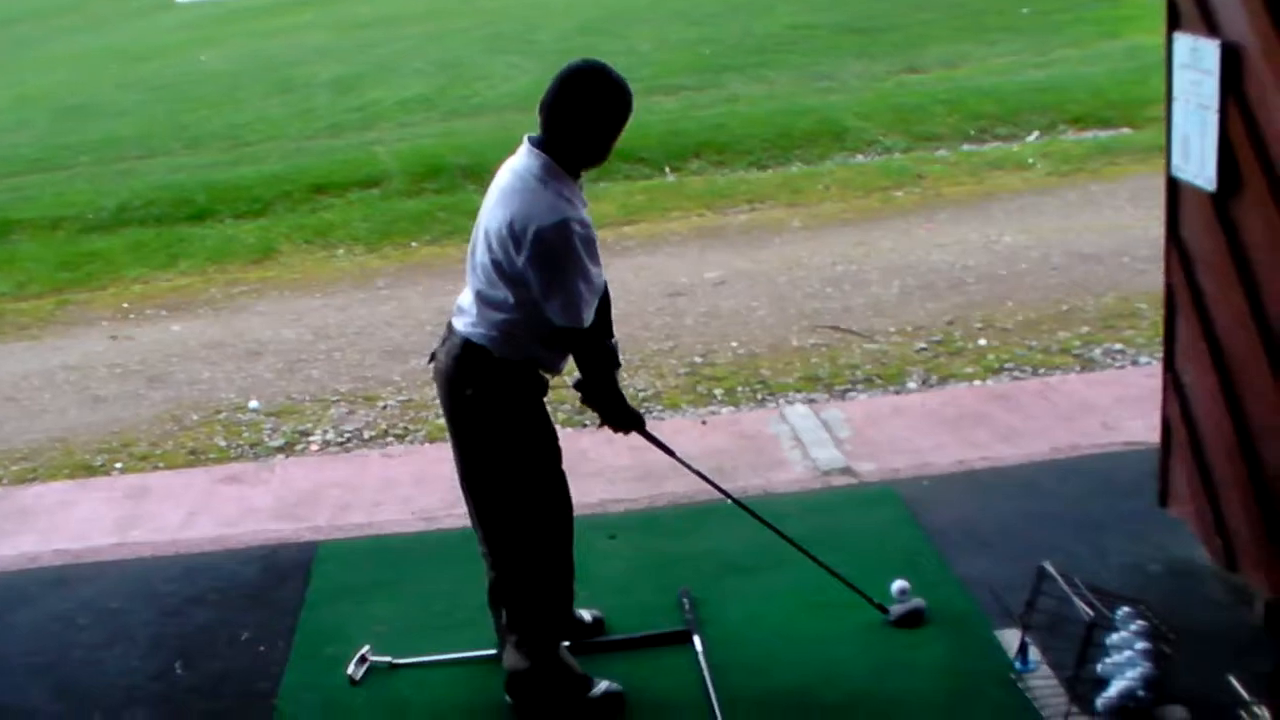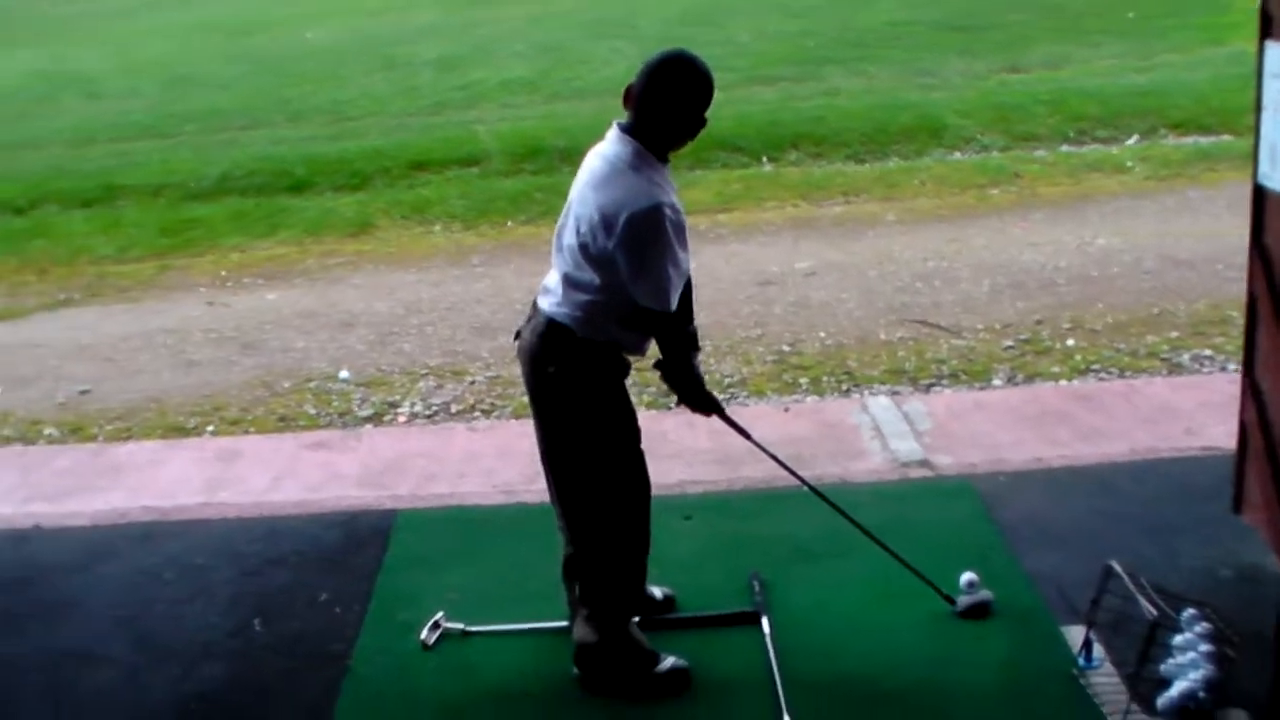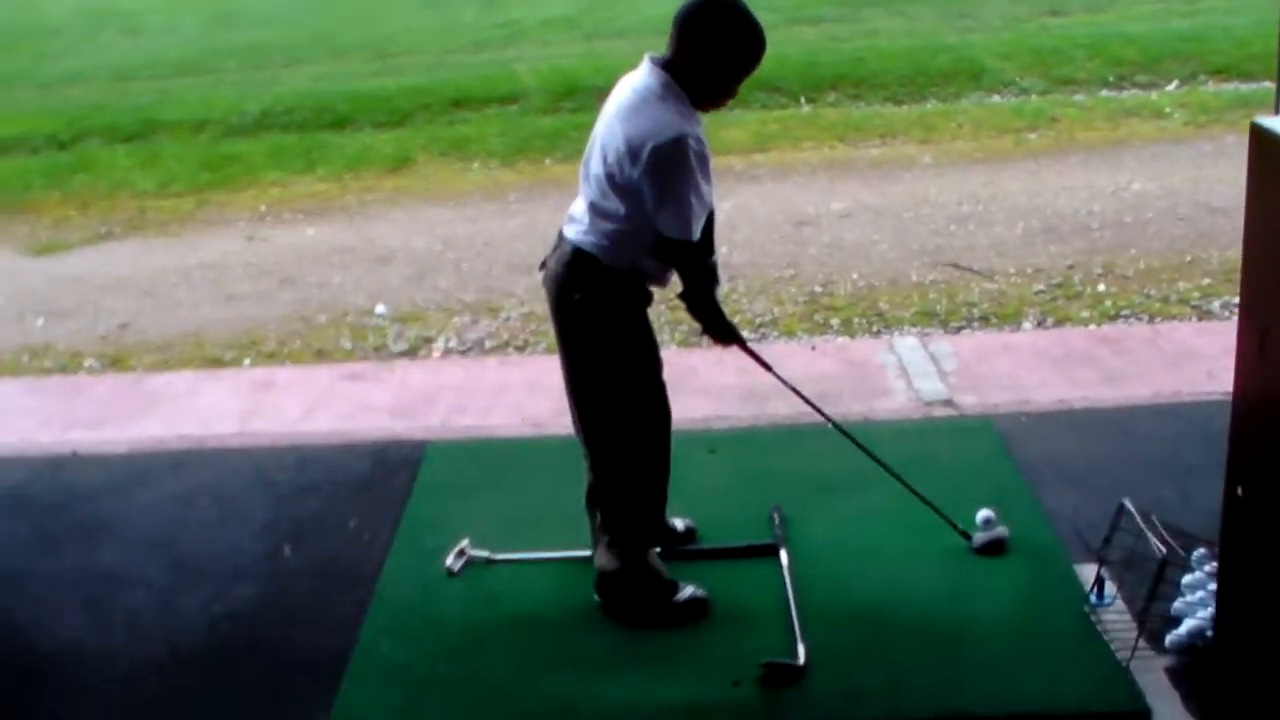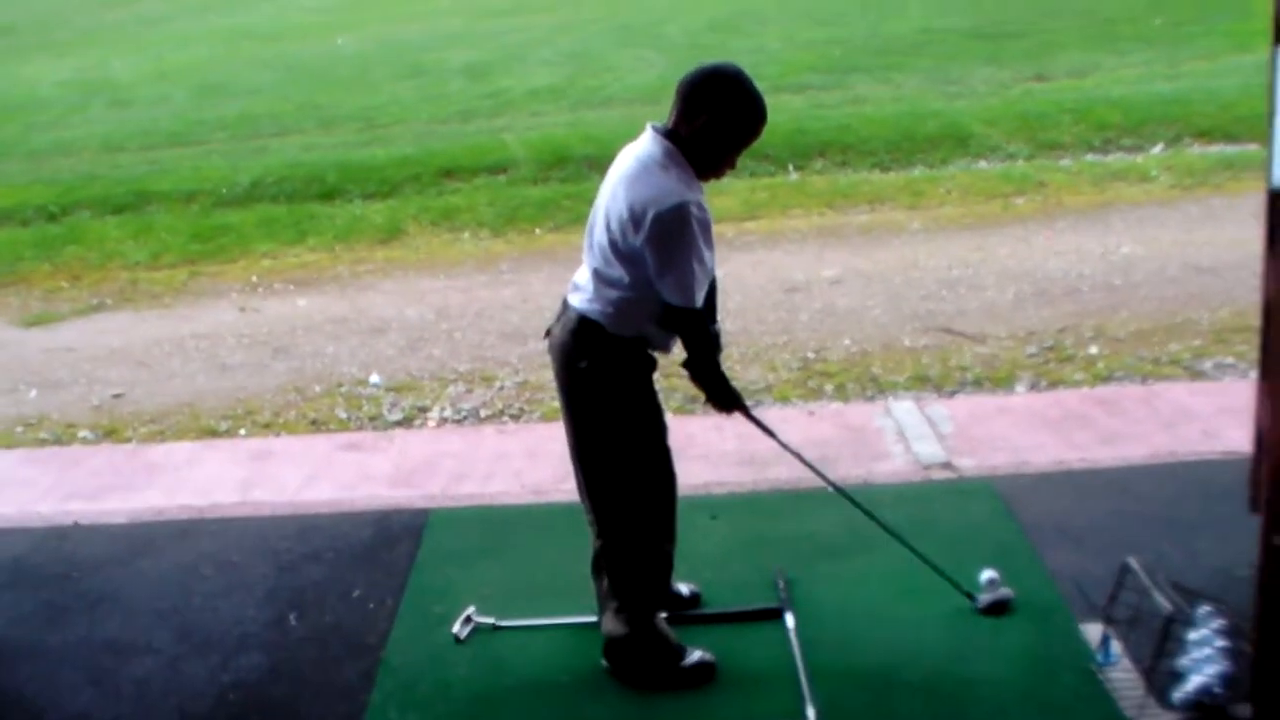
dt=0.4s
person 1, frame 1
left shoulder: (524, 169)
right shoulder: (556, 217)
left elbow: (584, 304)
right elbow: (577, 328)
left wrist: (602, 377)
right wrist: (609, 396)
left hip: (478, 359)
right hip: (493, 380)
left knee: (520, 514)
right knee: (532, 522)
left ankle: (542, 616)
person 1, frame 2
left shoulder: (611, 154)
right shoulder: (647, 204)
right elbow: (661, 310)
left wrist: (682, 360)
right wrist: (688, 380)
left hip: (560, 336)
right hip: (576, 359)
left knee: (597, 492)
right knee: (611, 499)
left ankle: (613, 591)
right ankle: (605, 645)
person 1, frame 3
left shoulder: (640, 84)
right shoulder: (673, 134)
right elbow: (681, 241)
left wrist: (701, 288)
right wrist: (709, 309)
left hip: (584, 267)
right hip: (600, 287)
left knee: (622, 421)
right knee: (633, 428)
left ankle: (633, 522)
right ankle: (626, 573)
person 1, frame 4
left shoulder: (641, 153)
right shoulder: (676, 203)
right elbow: (681, 309)
left wrist: (705, 350)
right wrist: (712, 375)
left hip: (586, 333)
right hip: (606, 355)
left knee: (622, 488)
right knee: (640, 494)
left ankle: (638, 586)
right ankle: (634, 638)
